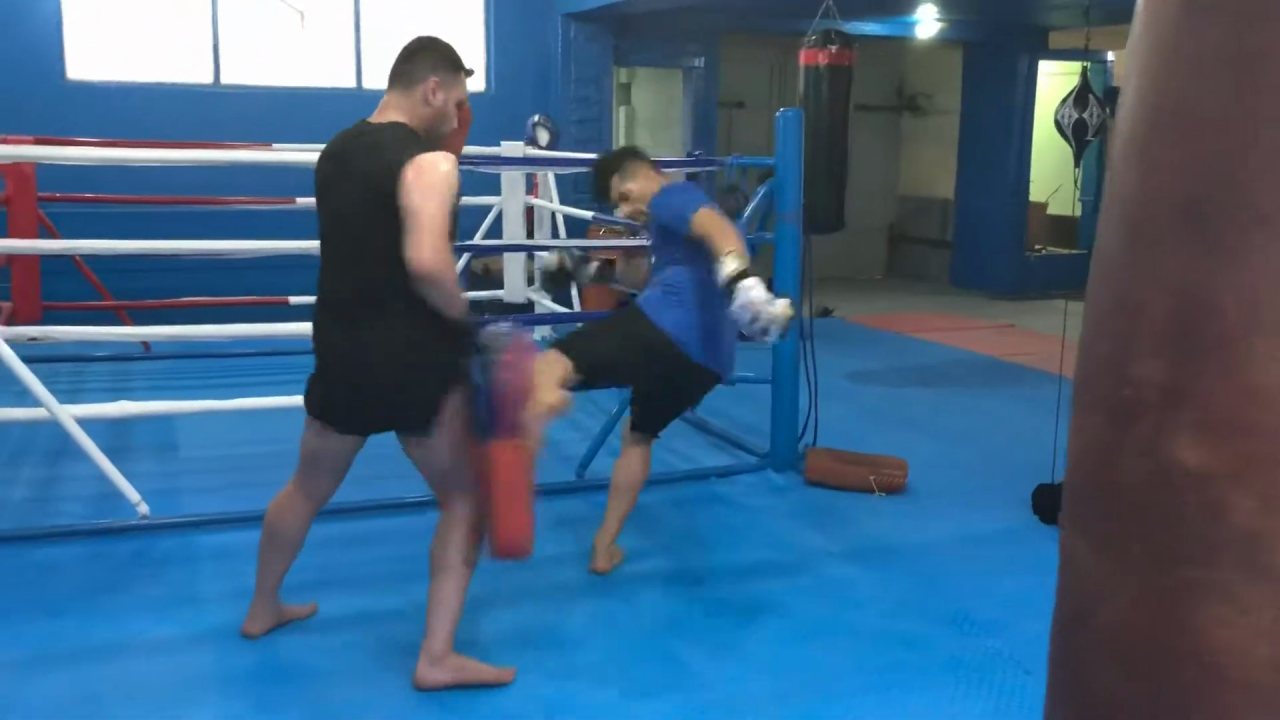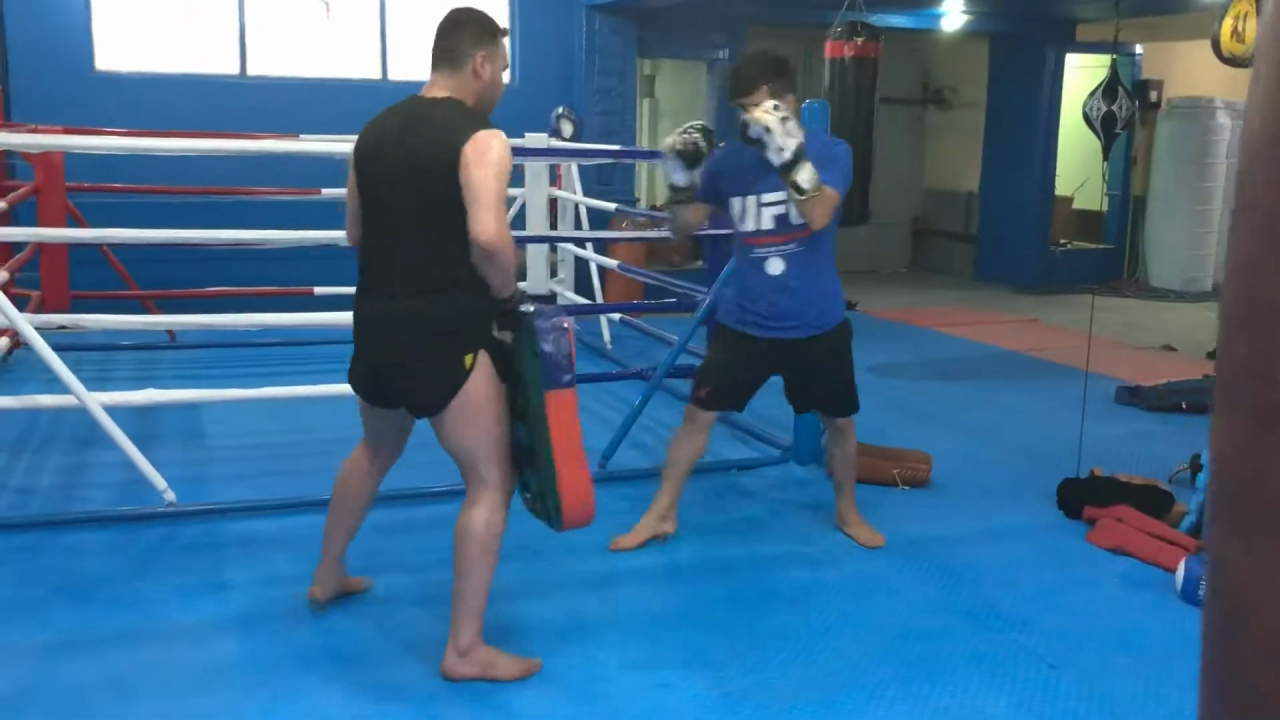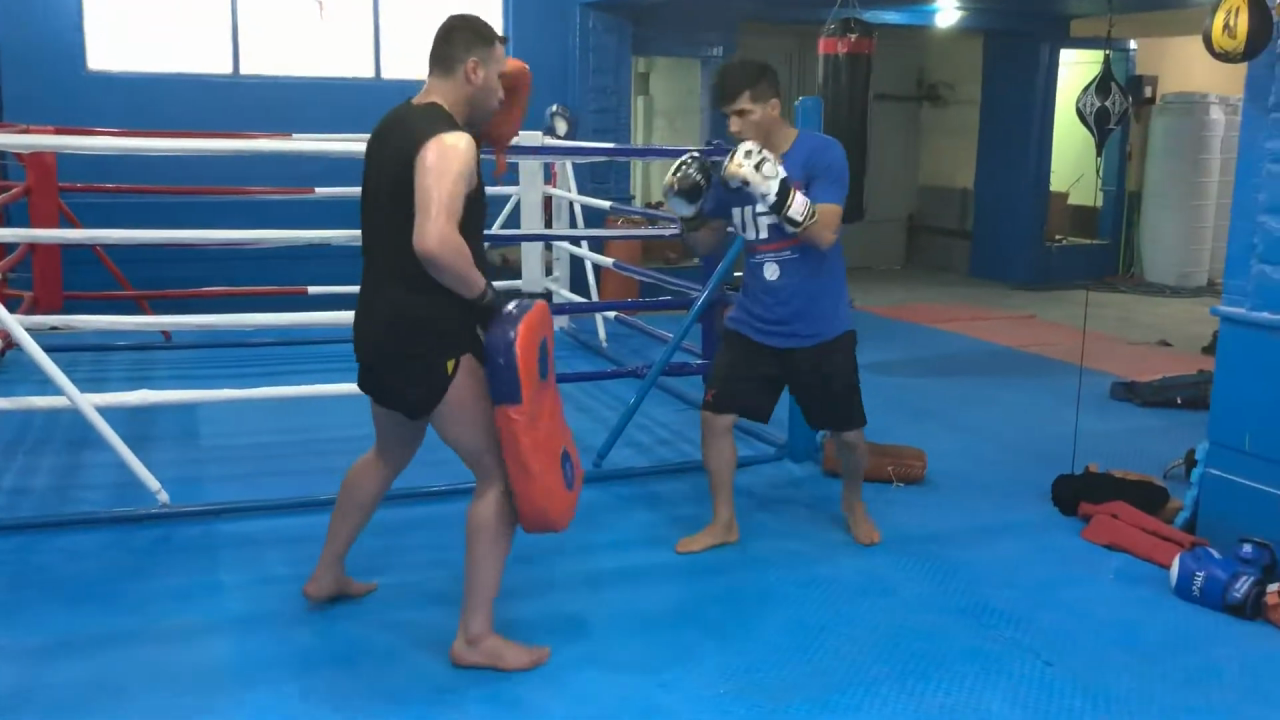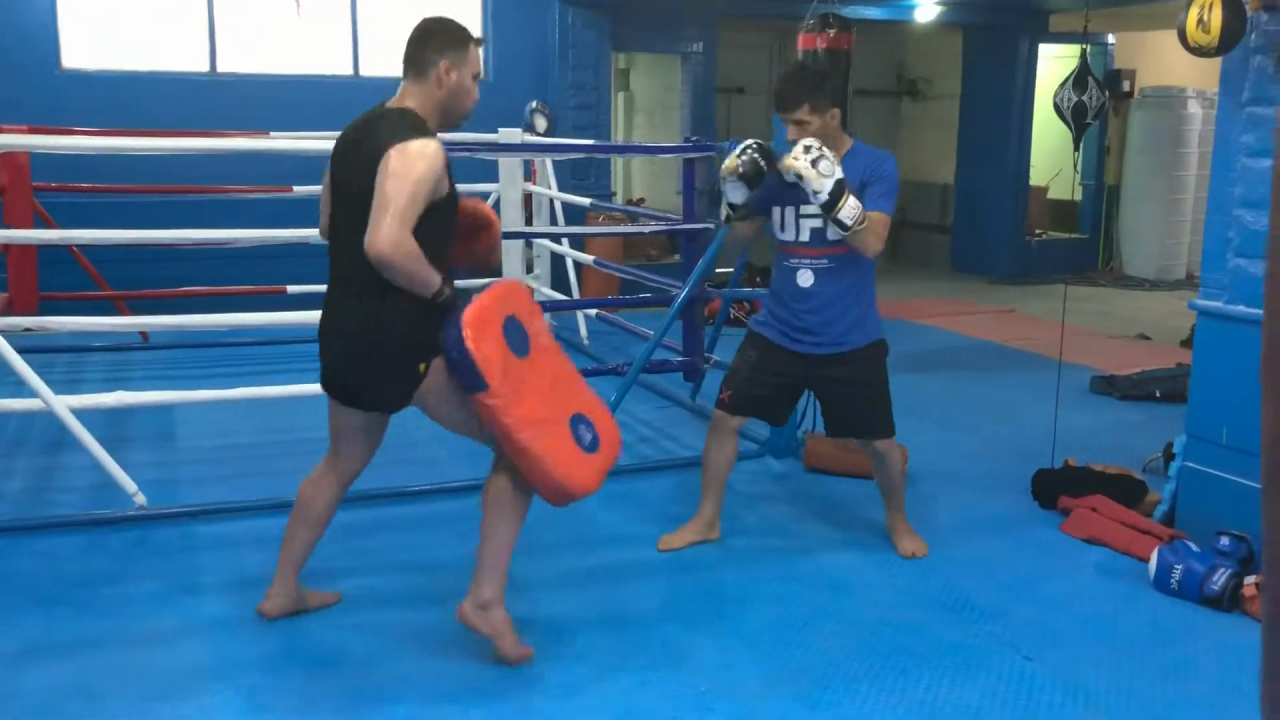
dt=0.5s
person 1, frame 1
left shoulder: (337, 151)
right shoulder: (431, 161)
right elbow: (426, 261)
right wrist: (461, 321)
left hip: (339, 354)
right hip: (412, 362)
left knee: (308, 486)
right knee: (465, 494)
left ankle: (262, 609)
right ankle: (438, 656)
person 1, frame 2
left shoulder: (377, 130)
right shoulder: (482, 138)
left elbow: (357, 232)
right elbow: (488, 238)
right wrist: (508, 294)
left hip: (378, 327)
right hip: (446, 335)
left knee: (375, 451)
right knee: (491, 481)
left ankle: (327, 576)
right ankle: (465, 648)
person 1, frame 3
left shoulder: (393, 126)
right shoulder: (451, 141)
right elbow: (433, 243)
left wrist: (483, 147)
right wrist: (484, 295)
left hip: (379, 325)
right hip: (432, 334)
left knee: (389, 455)
right knee: (499, 472)
left ankle: (327, 575)
right ankle: (476, 635)
person 1, frame 4
left shoulder: (359, 134)
right shoulder: (421, 148)
right elbow: (385, 245)
right wrist: (443, 290)
left hip: (347, 329)
right hip: (405, 335)
left knee: (345, 460)
left ankle: (284, 591)
right ankle: (486, 602)
person 2, frame 1
left shoulder: (673, 198)
right shoulder: (678, 216)
left elbow: (722, 232)
left wrist: (744, 283)
right wrist: (596, 275)
left hip: (664, 327)
right hip: (704, 352)
left knee: (549, 364)
right knee: (637, 437)
left ankle: (540, 406)
right ankle: (605, 545)
person 2, frame 2
left shoulder: (829, 151)
right shoulder: (729, 159)
left elbow: (818, 217)
right elbow: (684, 229)
left wrist: (786, 151)
right wrist: (681, 177)
left hip: (817, 323)
right hip: (744, 322)
left knee: (840, 421)
right knee: (698, 414)
left ankle: (846, 511)
right ankle: (661, 515)
person 2, frame 3
left shoulder: (824, 153)
right shoulder: (734, 165)
left elbow: (825, 234)
right elbow: (704, 244)
left wrist: (774, 185)
right wrist: (685, 207)
left hip: (821, 328)
right hip: (753, 327)
left knee: (849, 433)
right knee: (715, 419)
left ankle: (854, 505)
right ankle: (723, 521)
person 2, frame 4
left shoulder: (876, 166)
right shoulder: (780, 166)
left elbow: (871, 243)
right elbow: (737, 240)
left wrist: (829, 187)
right wrist: (737, 193)
left hip: (849, 340)
right hip: (778, 332)
left knee: (879, 442)
right knee: (725, 419)
left ankle: (898, 521)
right ankle: (706, 519)
